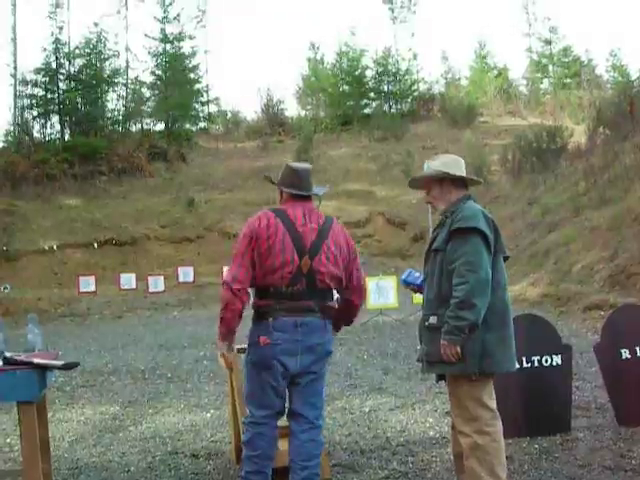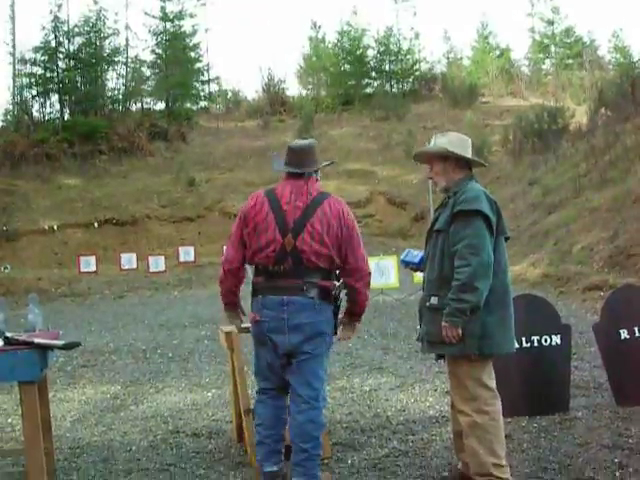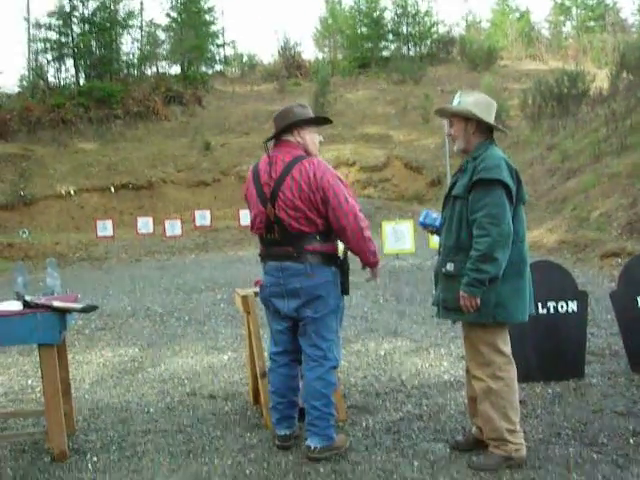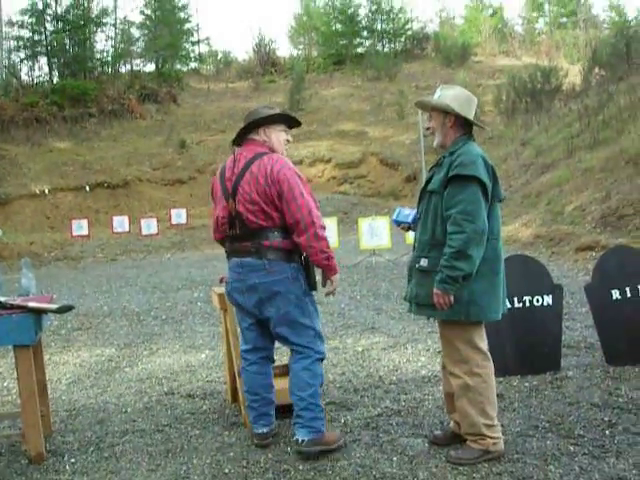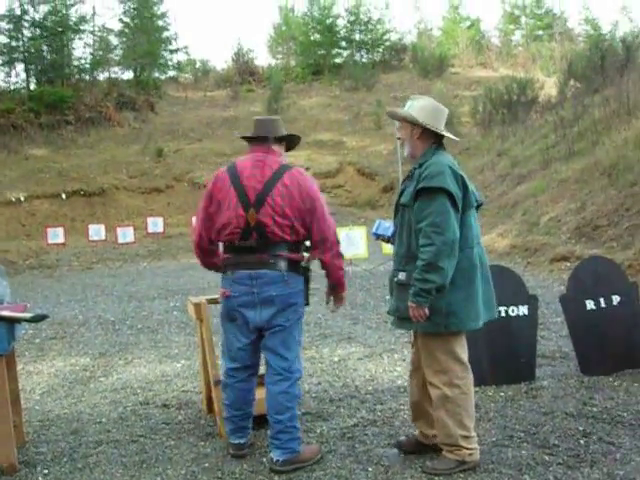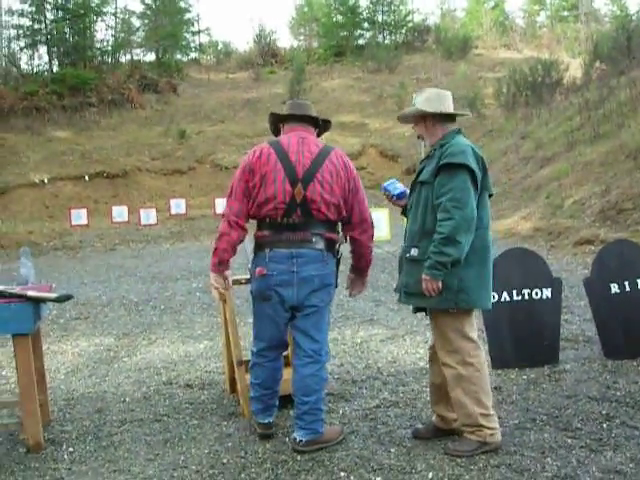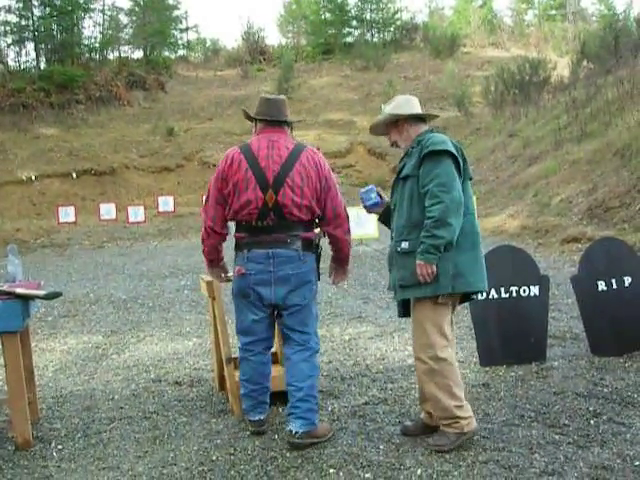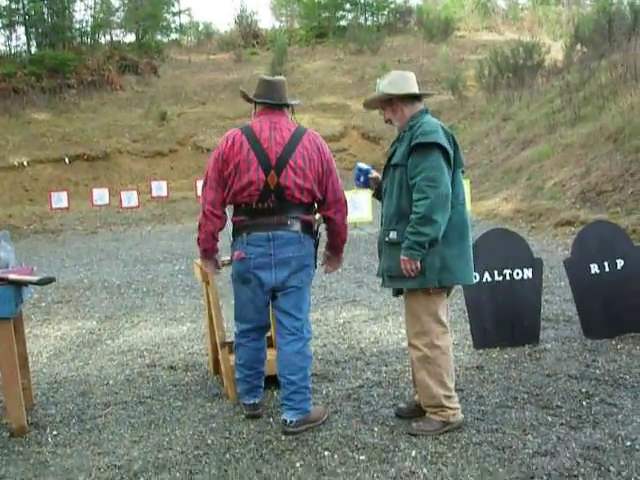
dt=0.5s
person 1, frame 1
left shoulder: (468, 218)
right shoulder: (458, 219)
left elbow: (473, 282)
left wrist: (454, 333)
right wrist: (425, 286)
left hip: (468, 343)
right hip: (462, 341)
left knee: (477, 421)
right knee: (464, 420)
person 1, frame 2
left shoulder: (470, 200)
right shoulder: (460, 200)
left elbow: (475, 265)
left wrist: (456, 315)
right wrist: (427, 264)
left hip: (469, 324)
right hip: (461, 322)
left knee: (477, 401)
right knee: (463, 400)
person 1, frame 3
left shoulder: (490, 165)
right shoulder: (478, 163)
left elbow: (493, 234)
left wrist: (473, 284)
right wrist: (443, 227)
left hip: (484, 290)
right hip: (474, 286)
left knee: (491, 366)
right knee: (478, 364)
left ankle: (506, 444)
right ankle: (484, 431)
person 1, frame 4
left shoulder: (466, 162)
right shoulder: (456, 159)
left elbow: (468, 230)
left wrist: (447, 281)
right wrist: (419, 224)
left hip: (460, 286)
right hip: (452, 282)
left knee: (468, 361)
right knee: (455, 359)
left ankle: (485, 438)
right ankle: (462, 424)
person 1, frame 5
left shoulder: (436, 173)
right shoulder: (432, 169)
left elbow: (440, 242)
left wrist: (421, 294)
right wrist: (397, 236)
left hip: (441, 295)
right hip: (435, 293)
left knee: (446, 373)
right knee: (423, 367)
left ankle: (461, 449)
right ankle: (427, 432)
person 1, frame 6
left shoulder: (456, 155)
right shoulder: (446, 154)
left elbow: (457, 220)
left wrist: (435, 268)
right wrist: (409, 206)
left hip: (450, 276)
right hip: (443, 275)
left knee: (460, 353)
right knee: (442, 351)
left ankle: (482, 430)
right ankle: (448, 418)
person 1, frame 7
left shoulder: (435, 148)
right shoulder: (419, 156)
left elbow: (446, 205)
left wrist: (429, 254)
right wrist: (386, 211)
left hip: (436, 268)
right hip: (421, 268)
left knee: (432, 347)
right knee: (427, 346)
left ankle: (458, 420)
right ankle: (435, 415)
person 1, frame 8
left shoulder: (427, 134)
right shoulder: (415, 134)
left elbow: (433, 197)
left wrist: (413, 248)
right wrist: (382, 187)
left hip: (427, 256)
right hip: (419, 254)
left knee: (428, 334)
right knee: (419, 331)
left ankle: (444, 410)
right ankle: (427, 398)
person 2, frame 1
left shoulder: (261, 224)
right shoulder: (336, 230)
left elbow: (236, 284)
right elbow: (356, 290)
left wrist: (226, 331)
right wrist: (336, 323)
left hip: (271, 332)
right hip: (317, 333)
left knee: (261, 417)
right knee: (308, 419)
person 2, frame 2
left shoulder: (256, 203)
right shoulder: (335, 208)
left elbow: (232, 262)
right elbow: (357, 269)
left wrist: (230, 302)
right wrist: (353, 314)
left hip: (266, 308)
right hip: (313, 310)
left knee: (269, 390)
right knee: (308, 396)
person 2, frame 3
left shoulder: (255, 174)
right shoulder: (315, 170)
right elbow: (352, 223)
right wrist: (370, 259)
left hip: (273, 274)
right hip: (314, 275)
left knee: (282, 355)
right knee: (320, 359)
left ankle: (283, 429)
right ankle: (320, 439)
person 2, frame 4
left shoulder: (224, 173)
right shoulder: (276, 165)
left elbow: (220, 231)
right elbow: (307, 222)
right wrist: (328, 266)
left hip: (239, 273)
right hip: (277, 271)
left knee: (254, 352)
right knee: (307, 350)
left ankle: (262, 427)
right ankle: (309, 432)
person 2, frame 5
left shoulder: (222, 178)
right shoulder: (297, 179)
left elbow: (202, 240)
right elbow: (325, 239)
left wrist: (224, 266)
right wrist: (337, 284)
left hip: (236, 284)
right hip: (281, 284)
left knee: (238, 366)
right knee: (283, 369)
left ankle: (238, 439)
right ankle: (284, 450)
person 2, frame 6
left shoulder: (259, 156)
right shoulder: (338, 160)
left elbow: (233, 217)
right elbow: (361, 223)
left wrist: (219, 264)
right wrist: (360, 269)
left hip: (271, 262)
right hip: (317, 263)
left knee: (266, 346)
right knee: (311, 351)
left ankle: (264, 418)
right ankle: (308, 431)
person 2, frame 7
left shoulder: (233, 159)
right shoulder: (311, 158)
left elbow: (213, 219)
right elbow: (336, 218)
left wrist: (213, 260)
right wrist: (341, 260)
left hip: (250, 262)
right hip: (296, 261)
left knee: (253, 344)
right knee: (302, 344)
left ankle: (256, 415)
right ankle: (303, 424)
person 2, frame 8
left shoulder: (232, 142)
right shoulder: (312, 142)
left elbow: (211, 204)
right elbow: (335, 203)
left wrist: (207, 250)
right wrist: (335, 248)
left hip: (249, 245)
right hip: (296, 245)
left knee: (249, 329)
right knee: (294, 331)
left ankle: (250, 399)
right ankle: (296, 412)
